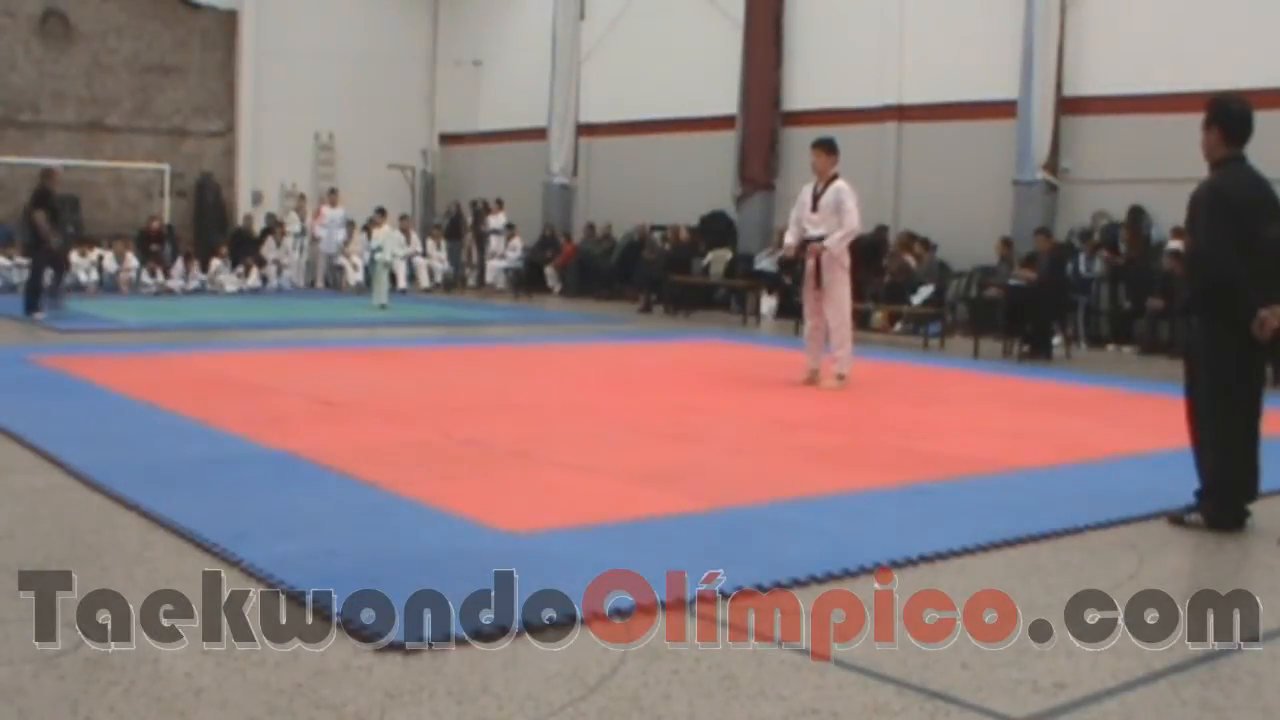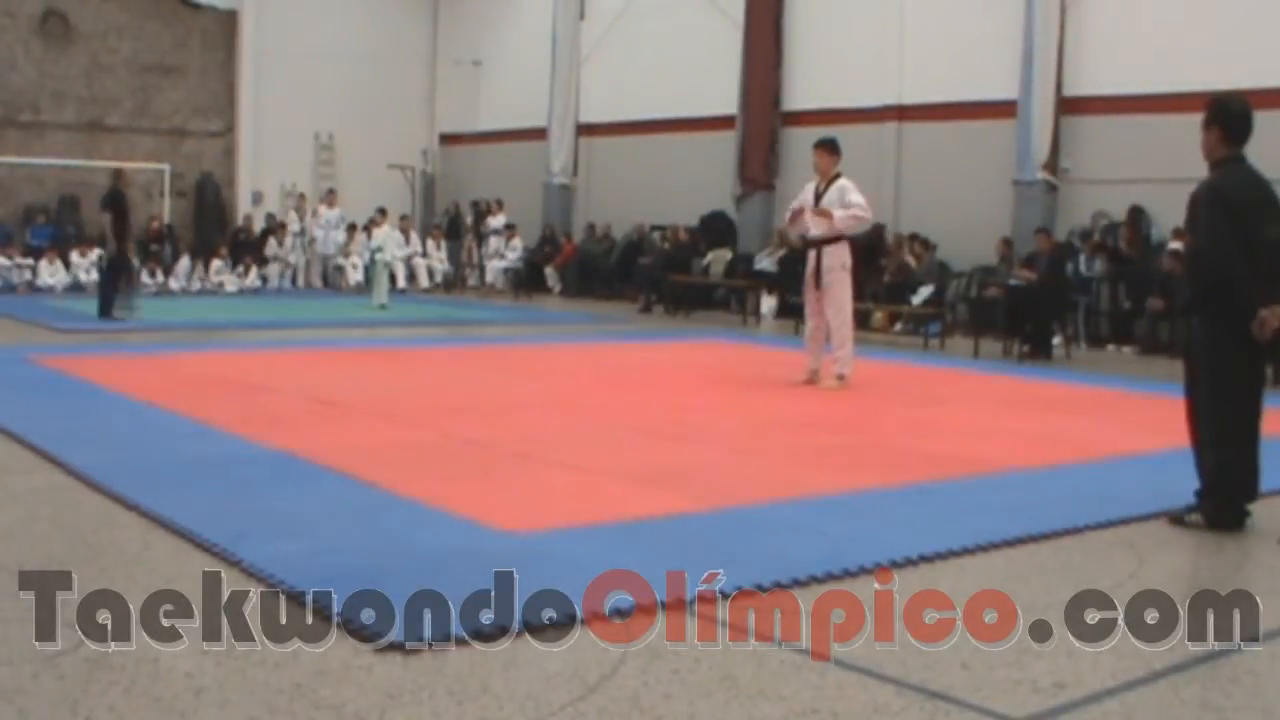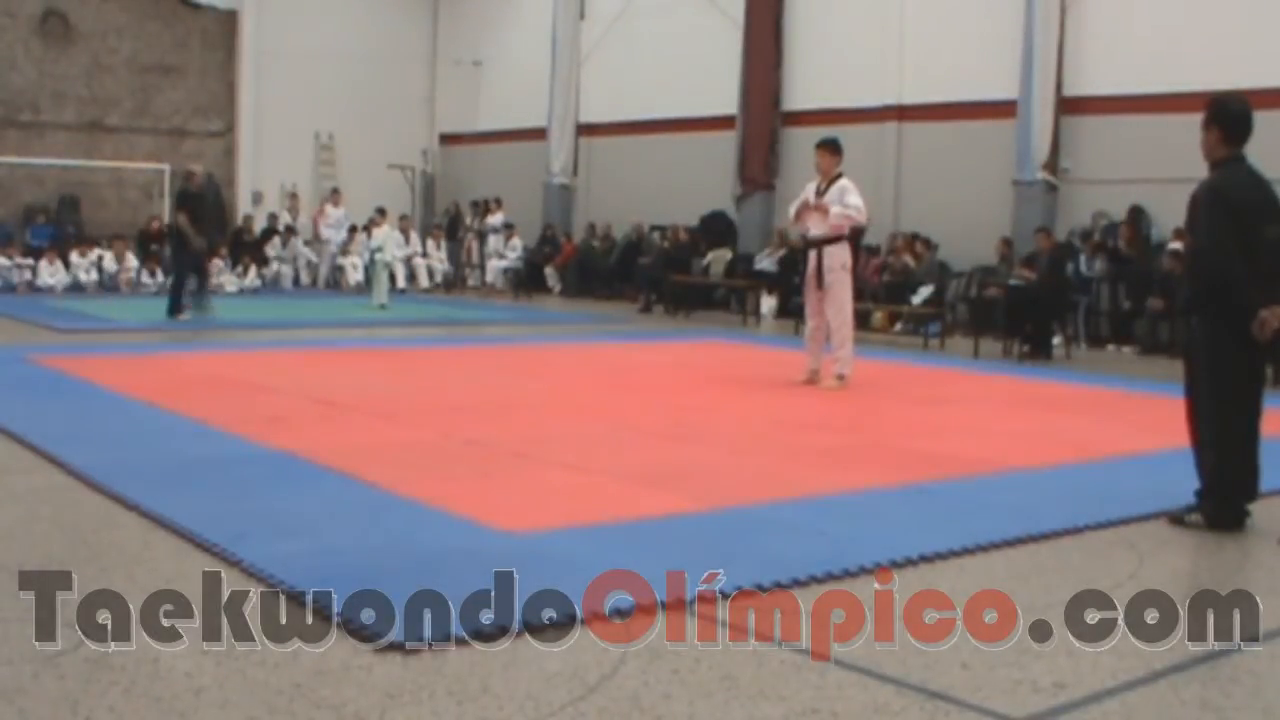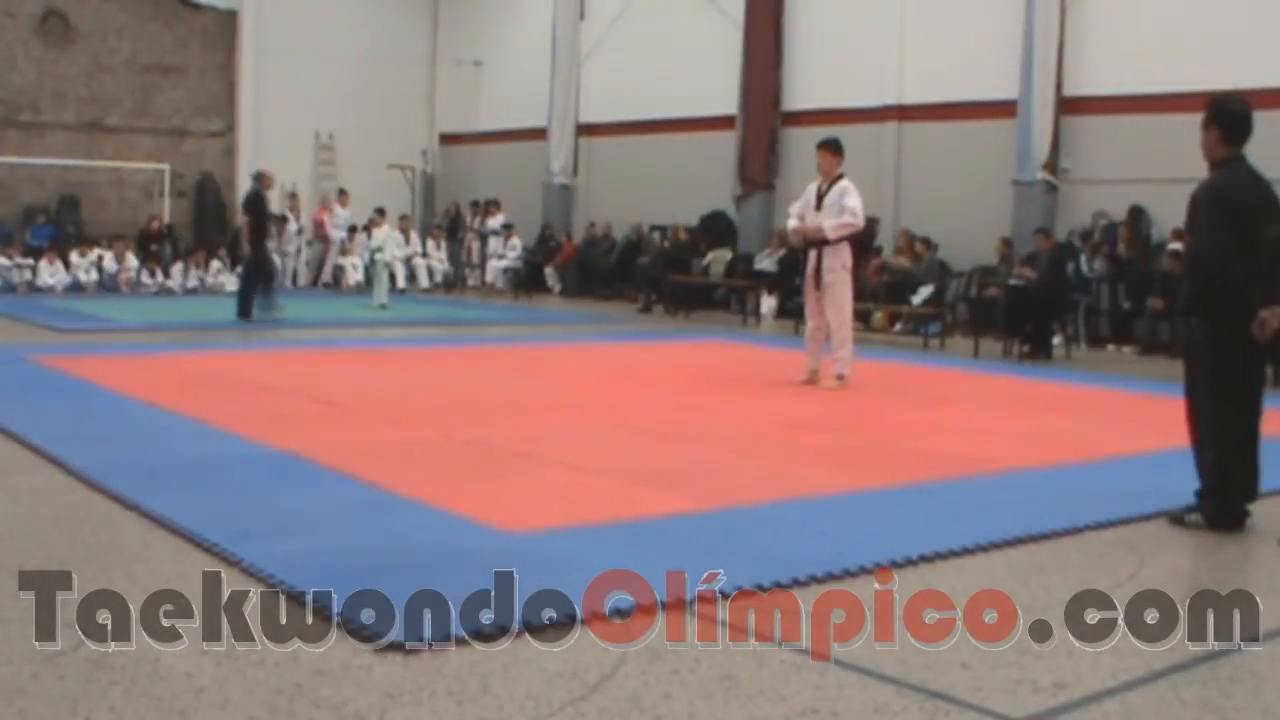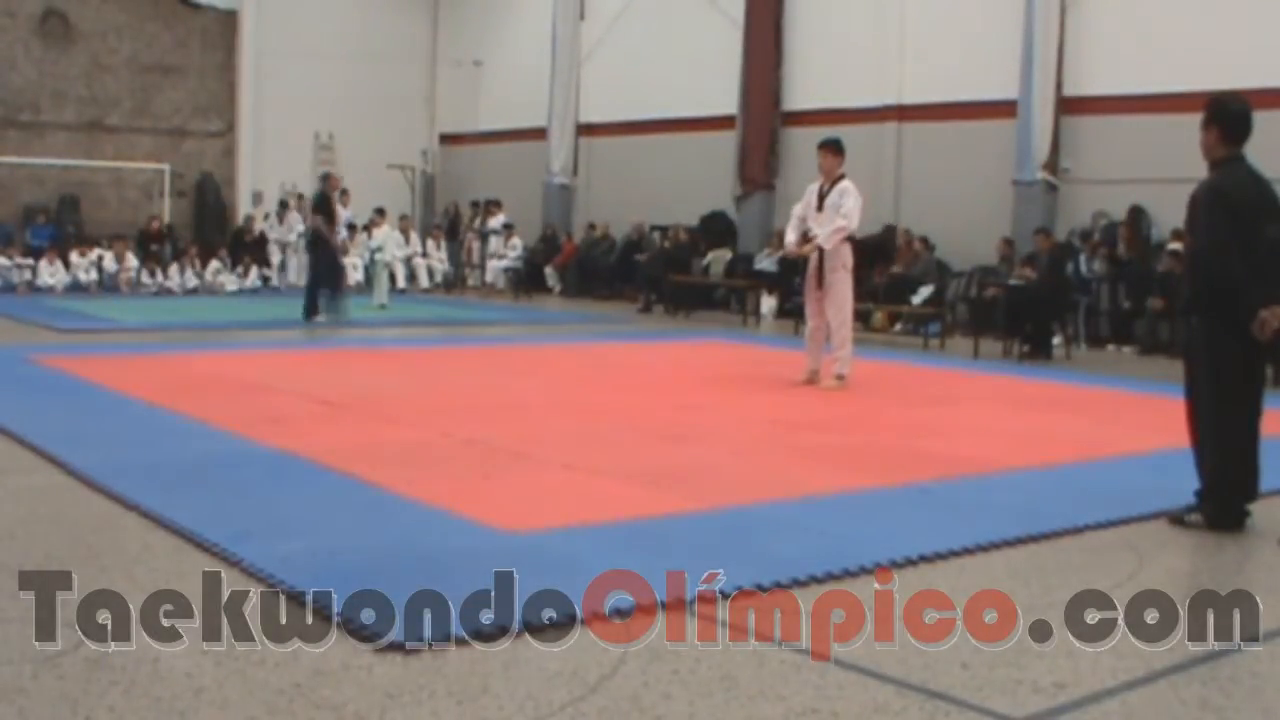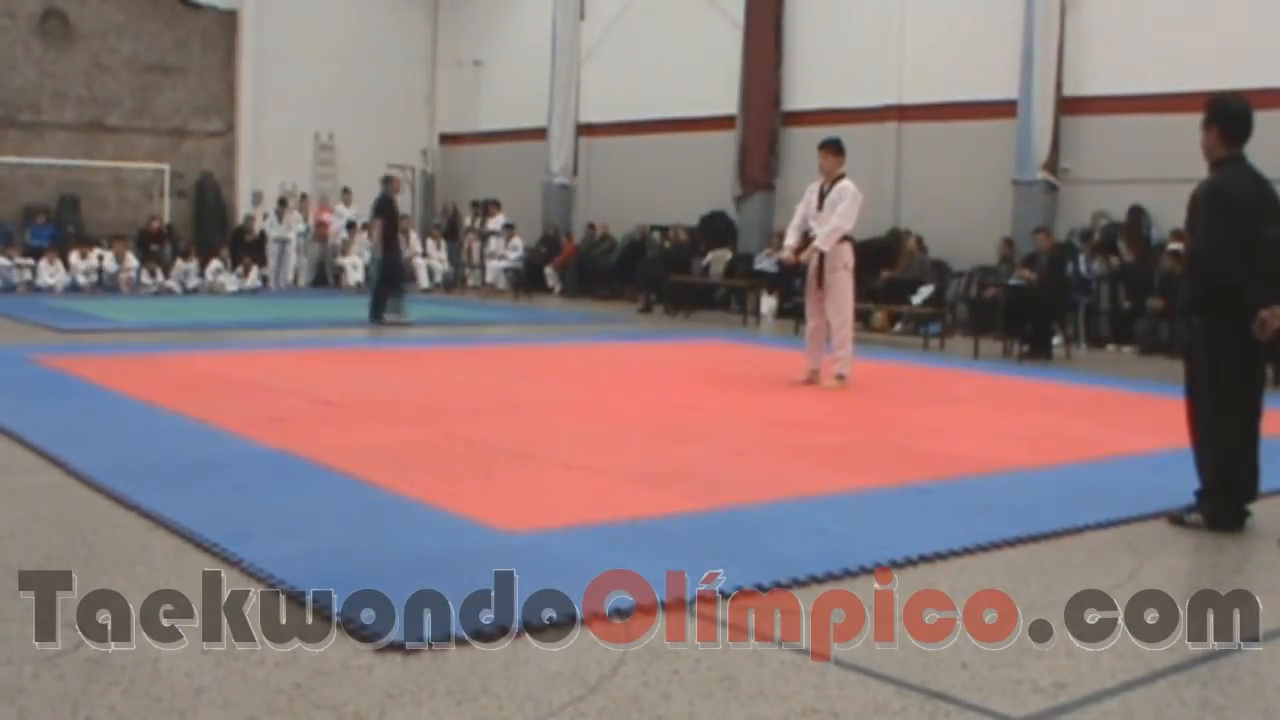
dt=0.5s
person 1, frame 1
left shoulder: (1213, 192)
left elbow: (1211, 261)
left hip: (1219, 317)
left knee: (1214, 410)
right knee: (1241, 408)
left ankle: (1220, 505)
right ankle: (1235, 499)
person 1, frame 2
left shoulder: (1212, 192)
left elbow: (1210, 262)
left hip: (1218, 316)
left knee: (1214, 410)
right knee: (1241, 407)
left ankle: (1220, 506)
right ankle: (1234, 499)
person 1, frame 3
left shoulder: (1213, 191)
left elbow: (1209, 262)
left hip: (1218, 316)
left knee: (1213, 410)
right knee: (1241, 407)
left ankle: (1220, 505)
right ankle: (1235, 499)
person 1, frame 4
left shoulder: (1212, 191)
left elbow: (1209, 262)
left hip: (1218, 316)
left knee: (1214, 410)
right knee: (1241, 407)
left ankle: (1220, 506)
right ankle: (1234, 499)
person 1, frame 5
left shoulder: (1212, 191)
left elbow: (1209, 262)
left hip: (1218, 317)
left knee: (1214, 410)
right knee: (1241, 407)
left ankle: (1220, 506)
right ankle: (1235, 499)
person 1, frame 6
left shoulder: (1212, 192)
left elbow: (1209, 262)
left hip: (1217, 316)
left knee: (1214, 411)
right knee: (1241, 407)
left ankle: (1220, 506)
right ankle: (1235, 499)
person 2, frame 1
left shoulder: (842, 190)
right shoulder: (807, 190)
left elbow: (851, 226)
right elbow: (796, 222)
left wrist: (824, 246)
right wrist: (791, 243)
left hip: (833, 257)
right hip: (810, 257)
left knee: (837, 315)
right knee: (812, 315)
left ankle: (840, 372)
right ankle: (812, 369)
person 2, frame 2
left shoulder: (844, 187)
right shoulder: (809, 189)
left elbow: (863, 214)
right elbow: (797, 224)
left wrist: (833, 215)
right wrist: (794, 217)
left hip: (835, 254)
right hip: (813, 255)
left knee: (838, 314)
right knee: (813, 315)
left ankle: (841, 372)
right ankle: (813, 368)
person 2, frame 3
left shoulder: (845, 187)
right shoulder: (811, 188)
left elbow: (859, 216)
right elbow: (797, 220)
left wrist: (829, 210)
right wrist: (799, 211)
left hip: (835, 254)
right hip: (814, 254)
left knee: (838, 314)
right knee: (813, 314)
left ankle: (841, 372)
right ankle: (814, 368)
person 2, frame 4
left shoulder: (846, 188)
right shoulder: (812, 189)
left elbow: (855, 219)
right elbow: (795, 213)
left wrist: (822, 228)
right wrist: (796, 227)
left hip: (836, 254)
right hip: (814, 255)
left knee: (838, 315)
right knee: (813, 315)
left ankle: (841, 372)
right ankle: (813, 368)
person 2, frame 5
left shoulder: (847, 190)
right shoulder: (813, 189)
left elbow: (846, 223)
right elbow: (797, 217)
left wrist: (816, 244)
right wrist: (792, 242)
left hip: (836, 255)
right hip: (815, 257)
left knee: (839, 315)
right knee: (814, 315)
left ankle: (840, 372)
right ankle: (813, 368)
person 2, frame 6
left shoulder: (848, 190)
right shoulder: (813, 189)
left elbow: (838, 225)
right elbow: (799, 219)
left wrist: (811, 249)
right wrist: (790, 247)
left hip: (837, 255)
right hip: (815, 255)
left knee: (839, 315)
right knee: (814, 315)
left ankle: (841, 372)
right ankle: (813, 368)
